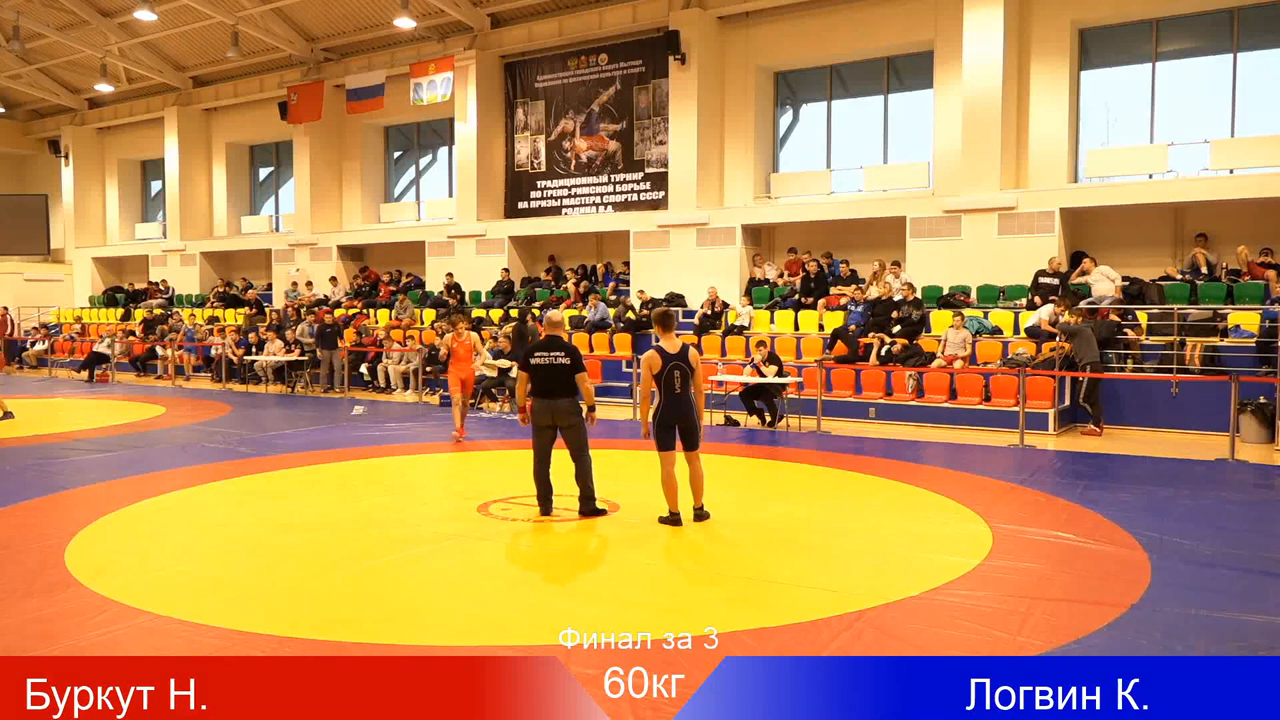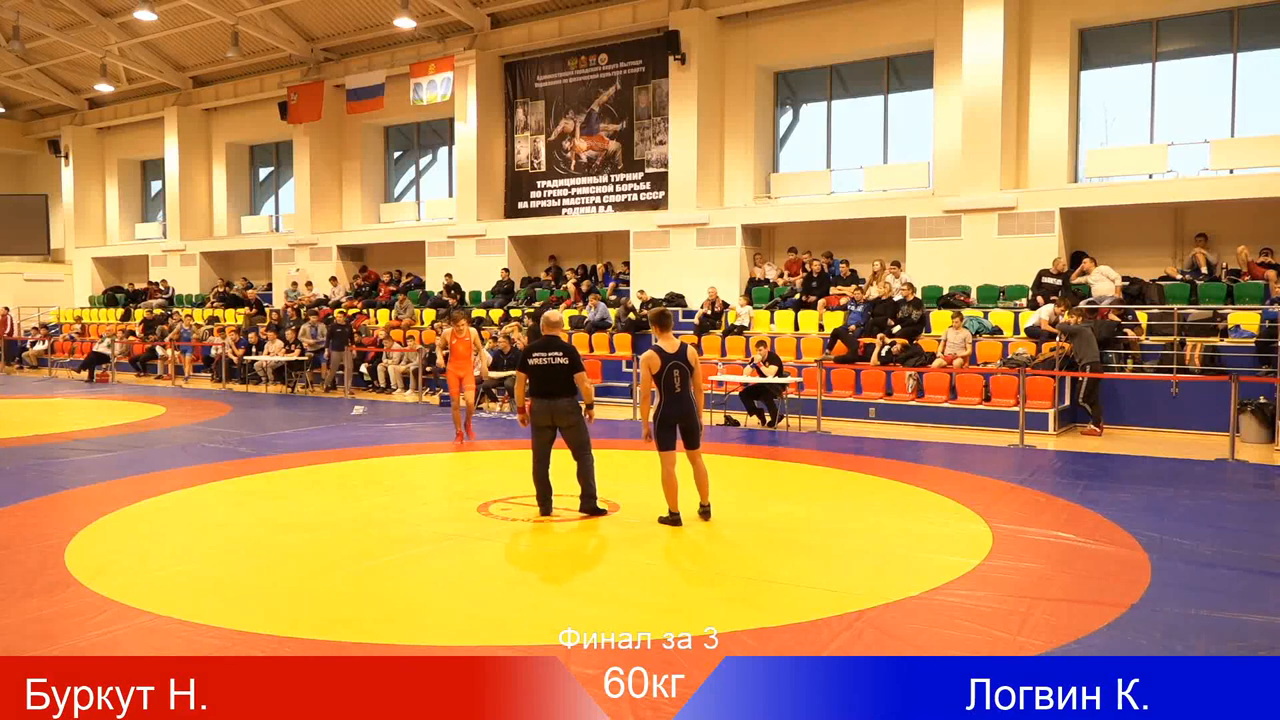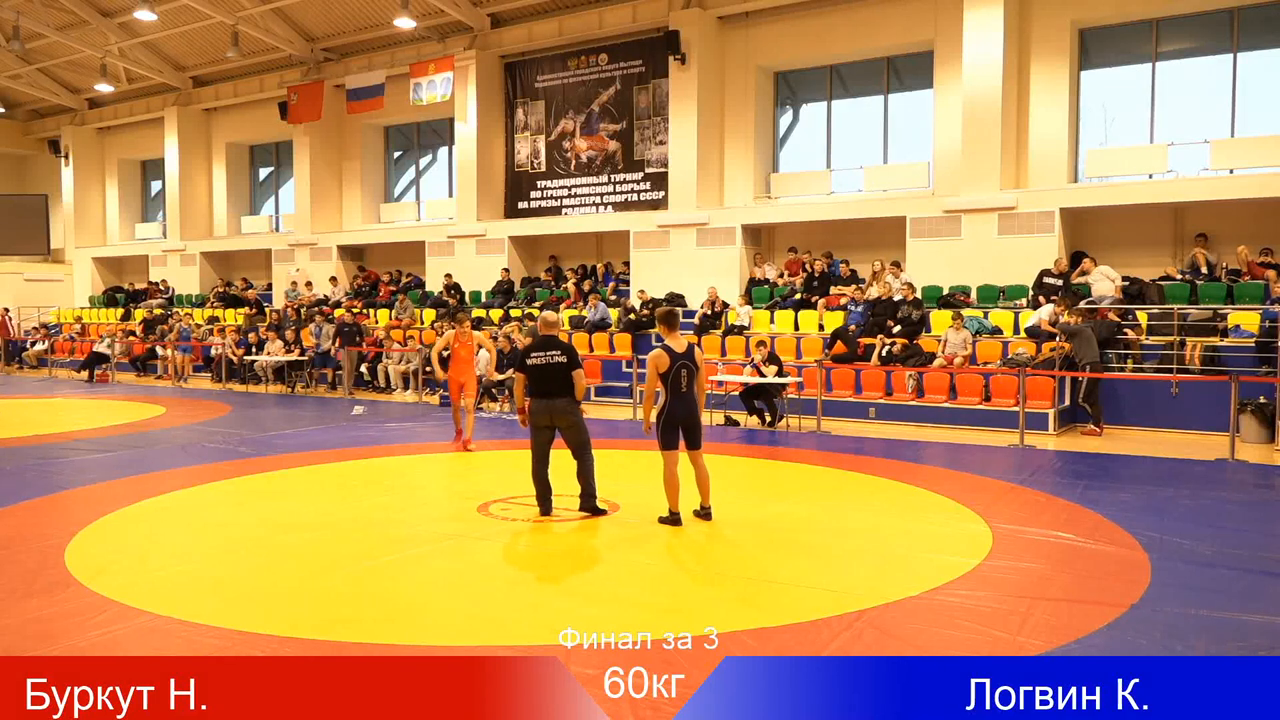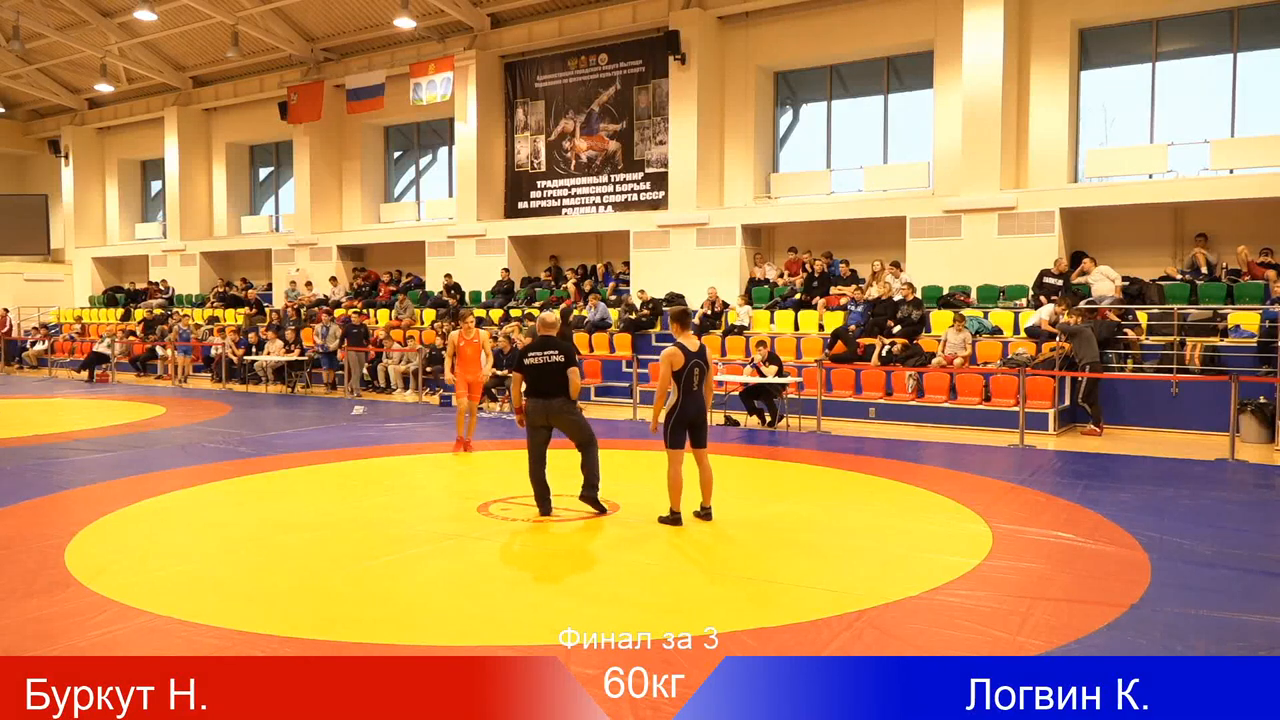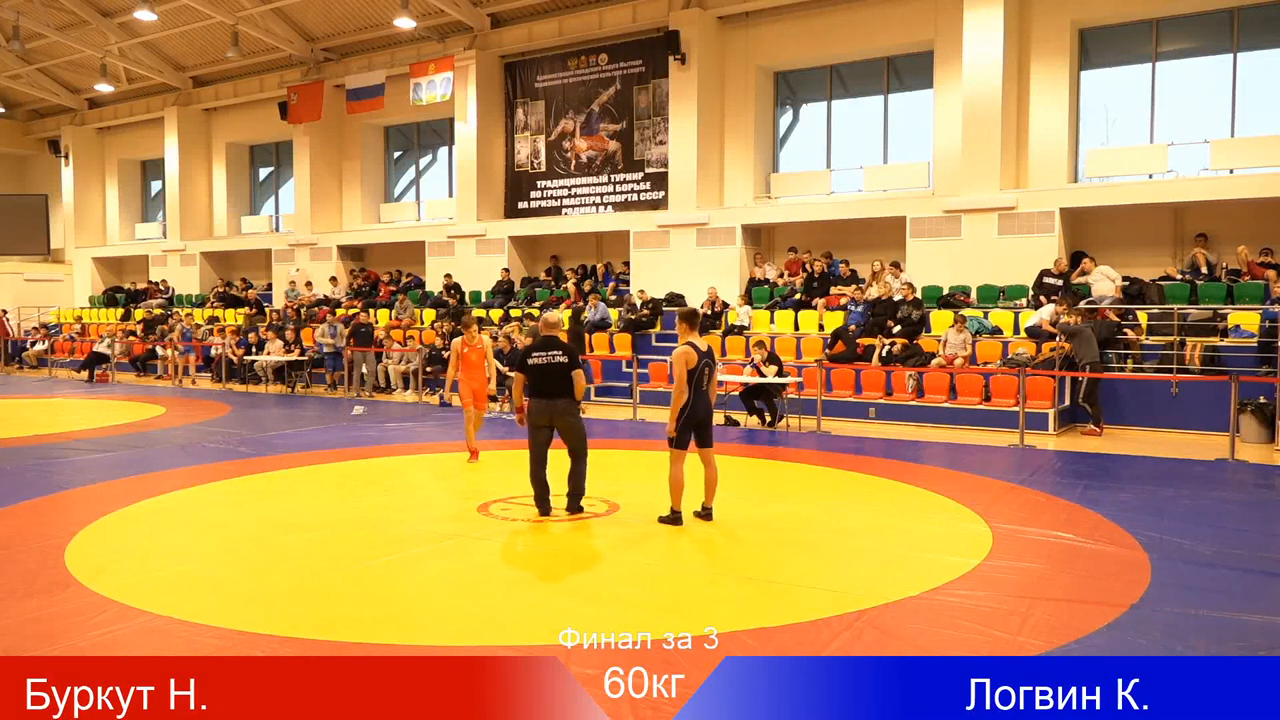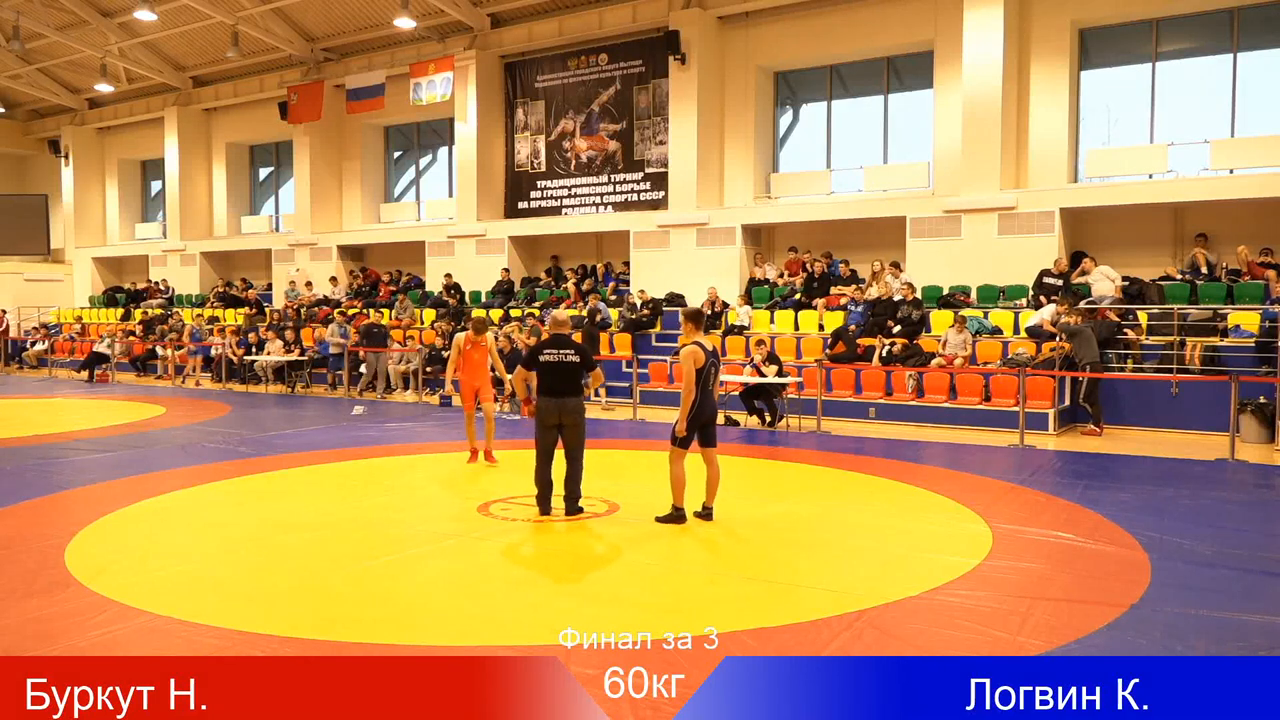
dt=0.3s
person 1, frame 1
left shoulder: (650, 356)
right shoulder: (692, 352)
left elbow: (645, 395)
right elbow: (699, 390)
left wrist: (644, 423)
right wrist: (700, 418)
left hip: (664, 413)
right hip: (687, 411)
left knee: (667, 465)
right knee: (694, 461)
left ankle: (674, 514)
right ankle: (698, 509)
person 1, frame 2
left shoulder: (649, 357)
right shoulder: (690, 351)
left elbow: (645, 395)
right elbow: (698, 388)
left wrist: (645, 425)
right wrist: (699, 416)
left hip: (664, 412)
right hip: (688, 409)
left knee: (668, 465)
right knee: (696, 459)
left ankle: (674, 514)
right ankle: (705, 506)
person 1, frame 3
left shoulder: (656, 355)
right shoulder: (696, 351)
left elbow: (650, 393)
right elbow: (702, 388)
left wrist: (646, 419)
right wrist: (699, 414)
left hip: (669, 411)
right hip: (691, 410)
left knee: (670, 464)
right knee: (698, 460)
left ankle: (674, 514)
right ankle: (705, 508)
person 1, frame 4
left shoulder: (670, 353)
right shoulder: (705, 350)
left elbow: (662, 391)
right elbow: (710, 388)
left wrist: (654, 418)
left hip: (678, 410)
right hip: (699, 408)
left knee: (675, 463)
right knee: (702, 460)
left ankle: (675, 514)
right ankle: (706, 508)
person 1, frame 5
left shoulder: (682, 351)
right shoulder: (710, 350)
left elbow: (679, 389)
left wrist: (672, 420)
left hip: (688, 409)
right hip: (705, 409)
left knee: (676, 462)
right knee: (708, 460)
left ankle: (675, 513)
right ankle: (707, 508)
person 1, frame 6
left shoulder: (689, 350)
right shoulder: (714, 349)
left elbow: (688, 388)
left wrist: (682, 420)
left hip: (695, 408)
right hip: (711, 408)
left knee: (676, 458)
right knee: (711, 459)
left ankle: (678, 511)
right ankle: (708, 508)
person 2, frame 1
left shoulder: (532, 350)
right shoulder: (570, 350)
left elbow: (521, 384)
right elbow: (584, 384)
left wrist: (522, 409)
right wrist: (591, 408)
left hip: (541, 407)
right hip: (567, 406)
left knee: (541, 458)
right knee: (581, 456)
left ankle: (545, 506)
right ankle: (587, 504)
person 2, frame 2
left shoulder: (530, 350)
right shoulder: (568, 350)
left elbow: (519, 384)
right elbow: (584, 384)
left wrist: (520, 410)
right wrist: (589, 406)
left hip: (540, 407)
right hip: (566, 406)
left knee: (541, 459)
right knee: (583, 454)
left ankle: (544, 506)
right ankle: (588, 502)
person 2, frame 3
left shoulder: (528, 351)
right shoulder: (567, 349)
left elbow: (518, 385)
right elbow: (580, 381)
left wrist: (521, 410)
right wrist: (577, 402)
left hip: (538, 407)
right hip: (565, 405)
left knee: (539, 459)
right knee: (583, 453)
left ankle: (544, 506)
right ankle: (588, 501)
person 2, frame 4
left shoulder: (525, 351)
right shoulder: (565, 348)
left elbow: (515, 385)
right elbow: (575, 380)
left wrist: (518, 411)
right wrist: (572, 401)
left hip: (535, 407)
right hip: (562, 405)
left knee: (536, 459)
right knee: (589, 444)
left ankle: (544, 505)
right ankle: (590, 490)
person 2, frame 5
left shoulder: (528, 351)
right shoulder: (568, 350)
left elbow: (517, 385)
right elbow: (580, 382)
left wrist: (519, 410)
right wrist: (576, 402)
left hip: (538, 407)
right hip: (565, 406)
left knee: (537, 459)
right knee: (578, 454)
left ankle: (543, 505)
right ankle: (574, 501)
person 2, frame 6
left shoulder: (538, 348)
right shoulder: (579, 349)
left elbow: (517, 378)
right elbow: (599, 378)
left wrist: (527, 402)
right wrist: (588, 388)
left hip: (545, 405)
right hip: (573, 405)
left knee: (544, 458)
right knee: (574, 458)
left ankle: (544, 505)
right ankle: (572, 504)
